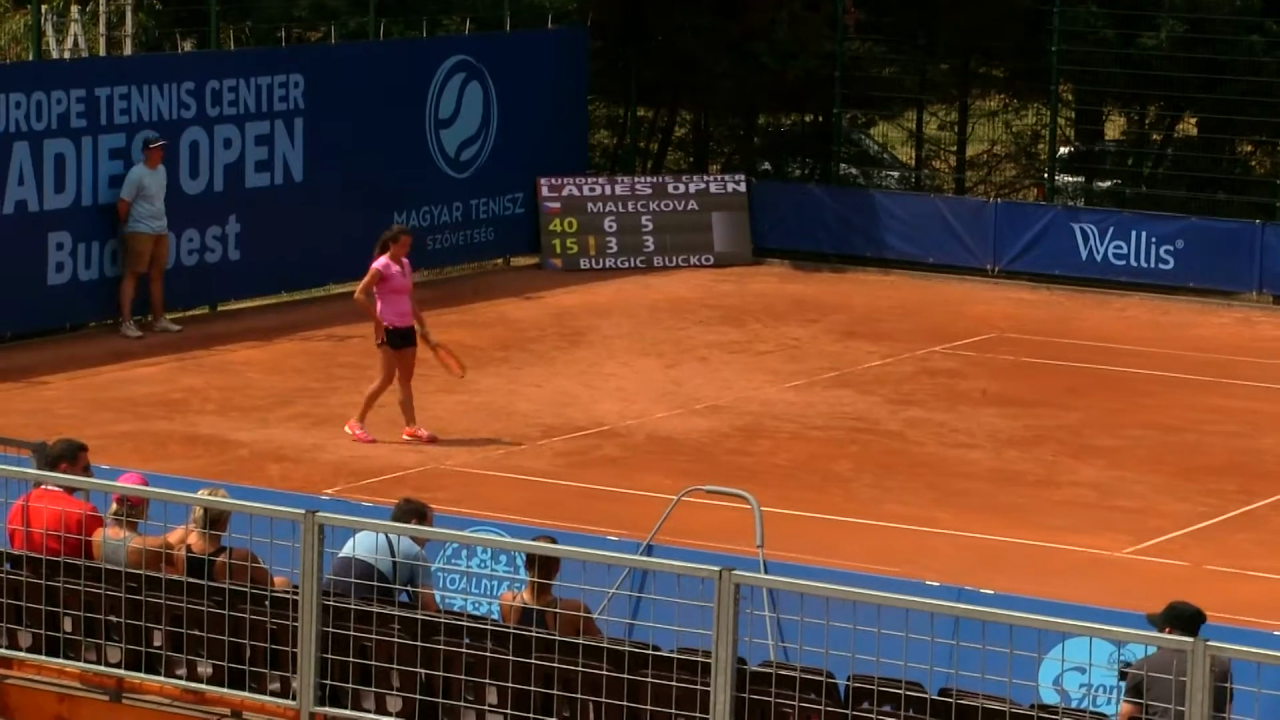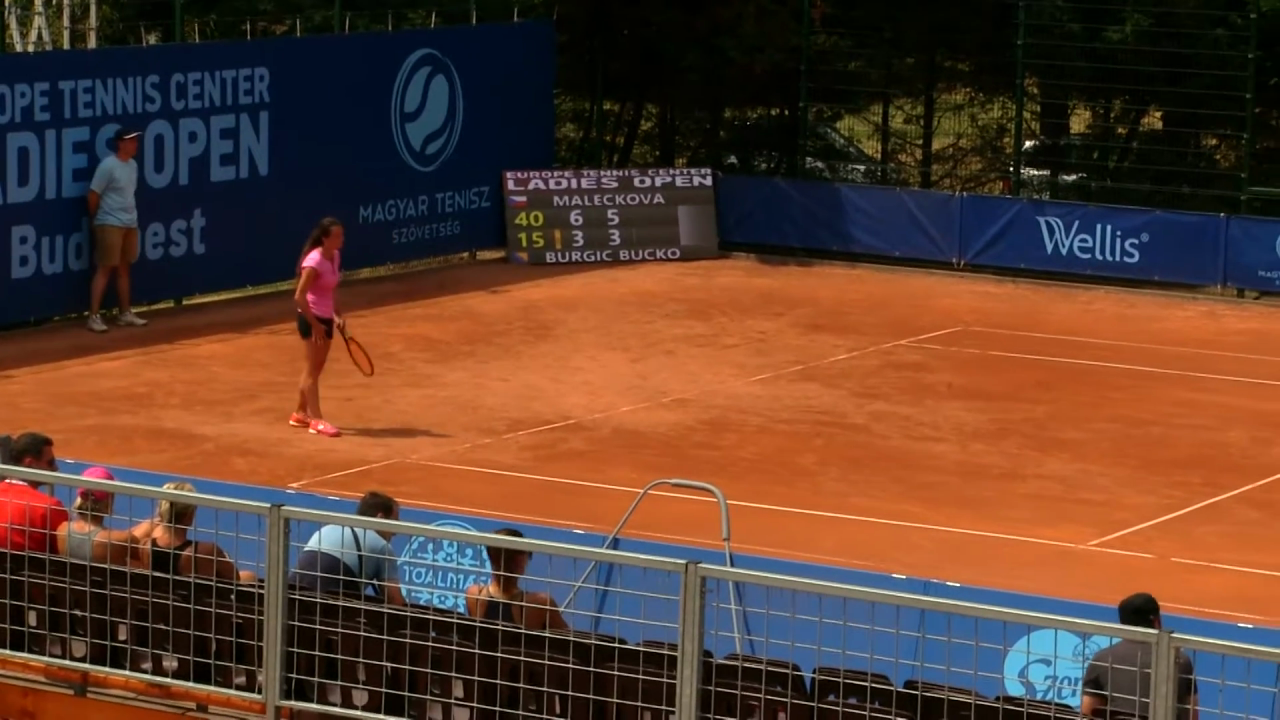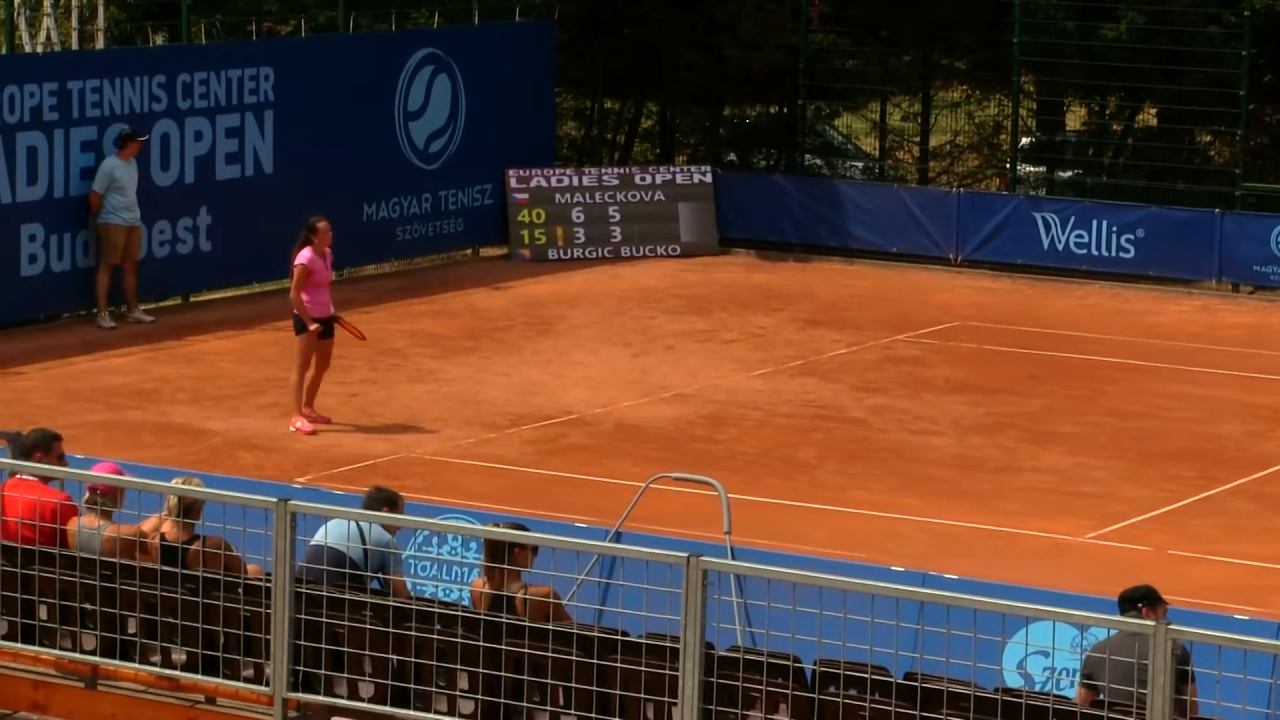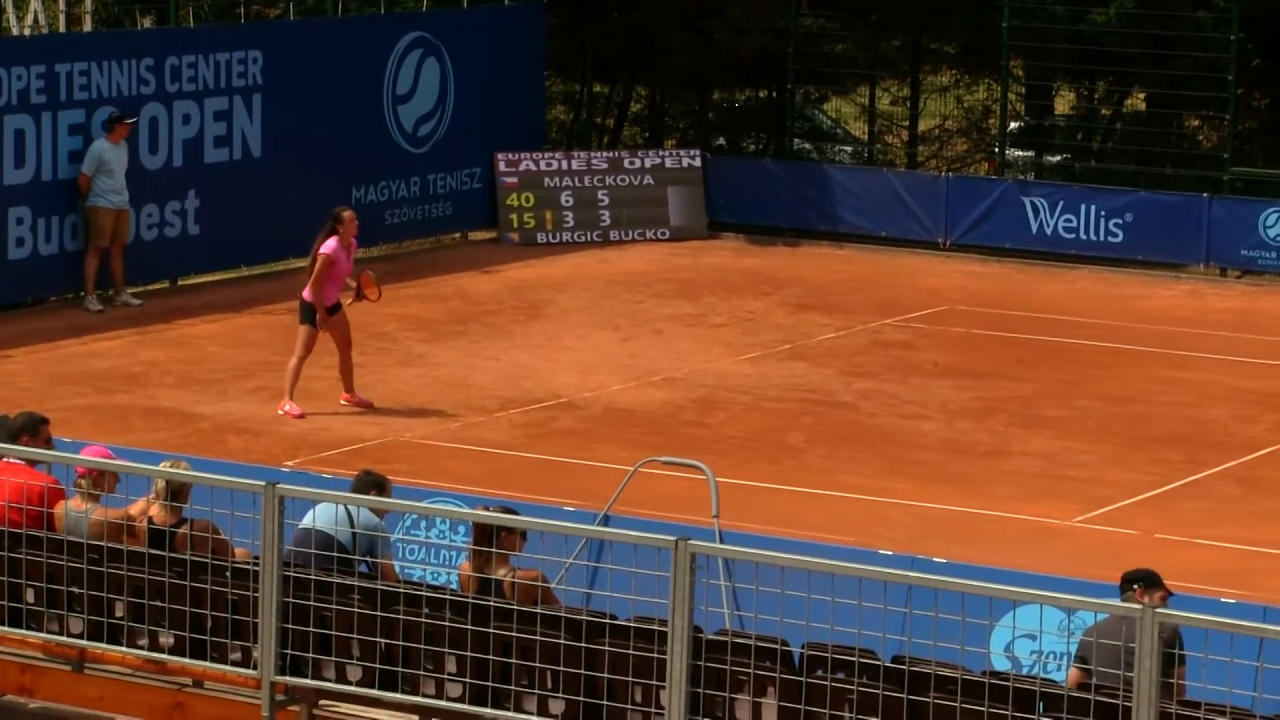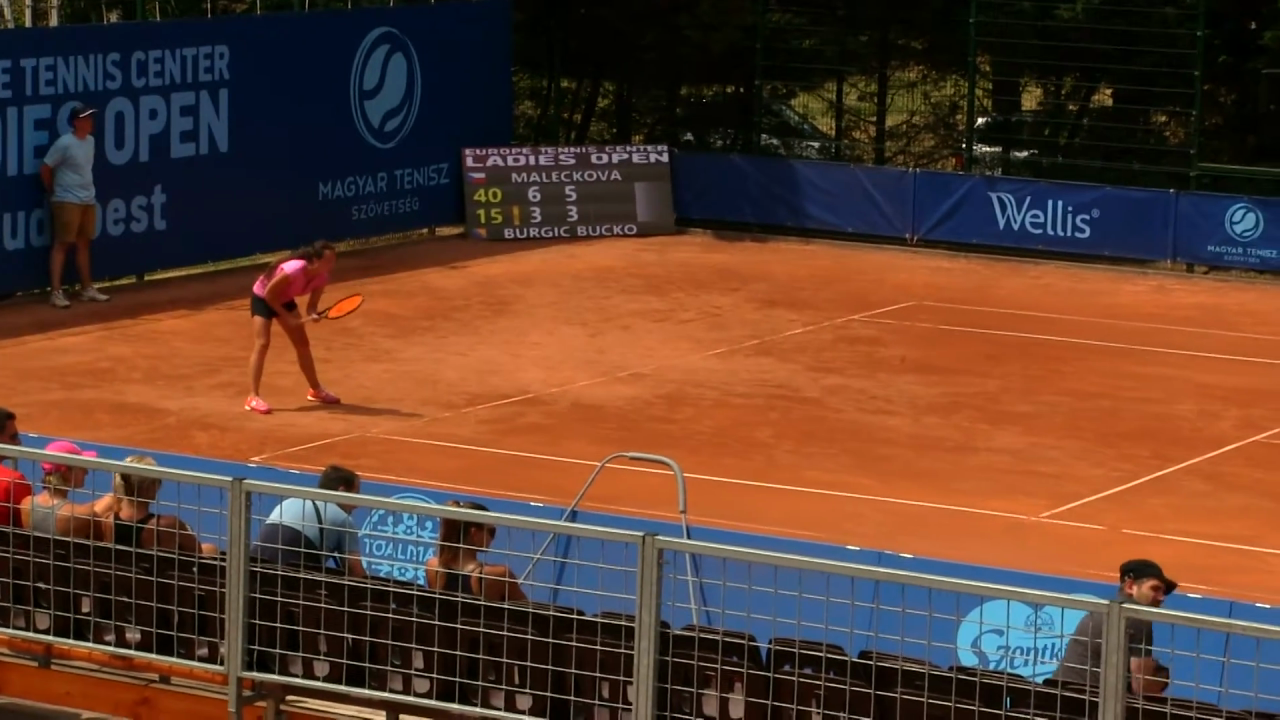
dt=0.7s
person 1, frame 1
left shoulder: (405, 264)
right shoulder: (381, 266)
right elbow: (359, 294)
left wrist: (422, 325)
right wrist: (378, 321)
left hip: (407, 328)
right hip: (388, 330)
left knee: (406, 380)
right knee: (385, 380)
left ankle: (412, 428)
right ankle: (356, 423)
person 1, frame 2
left shoulder: (335, 256)
right shoulder: (314, 262)
right elbow: (299, 297)
left wrist: (337, 314)
right wrist: (315, 323)
left hip: (326, 318)
right hip: (311, 319)
left knee: (315, 369)
right knee: (313, 370)
left ankle: (300, 414)
right ankle: (316, 420)
person 1, frame 3
left shoulder: (327, 254)
right shoulder: (305, 259)
right elbow: (294, 294)
left wrist: (331, 307)
right wrist: (309, 322)
left hip: (324, 318)
right hip: (307, 319)
left knee: (322, 366)
right knee: (302, 366)
left ankle: (307, 408)
right ankle: (297, 418)
person 1, frame 4
left shoulder: (351, 244)
right shoulder: (330, 249)
right elbow: (315, 283)
left wrist: (354, 285)
right wrist: (320, 311)
left hip: (332, 303)
right hip: (314, 304)
left knee: (346, 347)
right knee: (302, 352)
left ankle: (349, 394)
right ankle: (287, 401)
person 1, frame 5
left shoulder: (322, 278)
right shoulder: (293, 269)
left elbow: (311, 306)
right elbow: (268, 294)
left wrist: (313, 315)
right wrist: (288, 318)
left hip: (284, 299)
right hip: (262, 297)
left knee: (302, 343)
right knee: (262, 344)
left ankle: (315, 390)
right ankle: (253, 397)
person 2, frame 1
left shoulder: (162, 171)
right shoulder: (136, 174)
right elbow: (122, 205)
left wrist: (158, 223)
right wrist: (128, 225)
left hip: (161, 230)
right hip: (140, 232)
left knee: (157, 275)
right knee: (132, 275)
left ankle: (159, 319)
right ankle: (127, 322)
person 2, frame 2
left shoulder: (133, 165)
right shoulder: (108, 165)
right elbow: (93, 196)
left wrist: (128, 217)
right wrist: (96, 219)
left hip: (130, 224)
right hip: (110, 225)
left knee: (123, 269)
right knee: (105, 269)
left ankle: (125, 313)
right ankle: (94, 316)
person 2, frame 3
left shoulder: (132, 164)
right shoulder: (109, 166)
right elbow: (94, 197)
left wrist: (131, 216)
right wrist: (99, 218)
left hip: (133, 222)
right hip: (112, 224)
left knee: (130, 266)
right knee: (106, 267)
left ankle: (133, 310)
right ankle: (102, 314)
person 2, frame 4
left shoulder: (123, 146)
right shoulder: (98, 148)
right elbow: (83, 179)
left wrist: (120, 197)
right wrist: (90, 200)
left hip: (122, 206)
right hip: (101, 207)
left knee: (117, 249)
right knee: (95, 250)
left ankle: (121, 293)
right ankle: (90, 297)
person 2, frame 5
left shoulder: (90, 141)
right shoulder: (64, 143)
right elbow: (45, 169)
right wrist: (53, 193)
left hip: (88, 200)
right hip: (67, 201)
left knee: (83, 244)
right knee: (62, 244)
left ankle: (87, 289)
right ankle: (56, 292)
